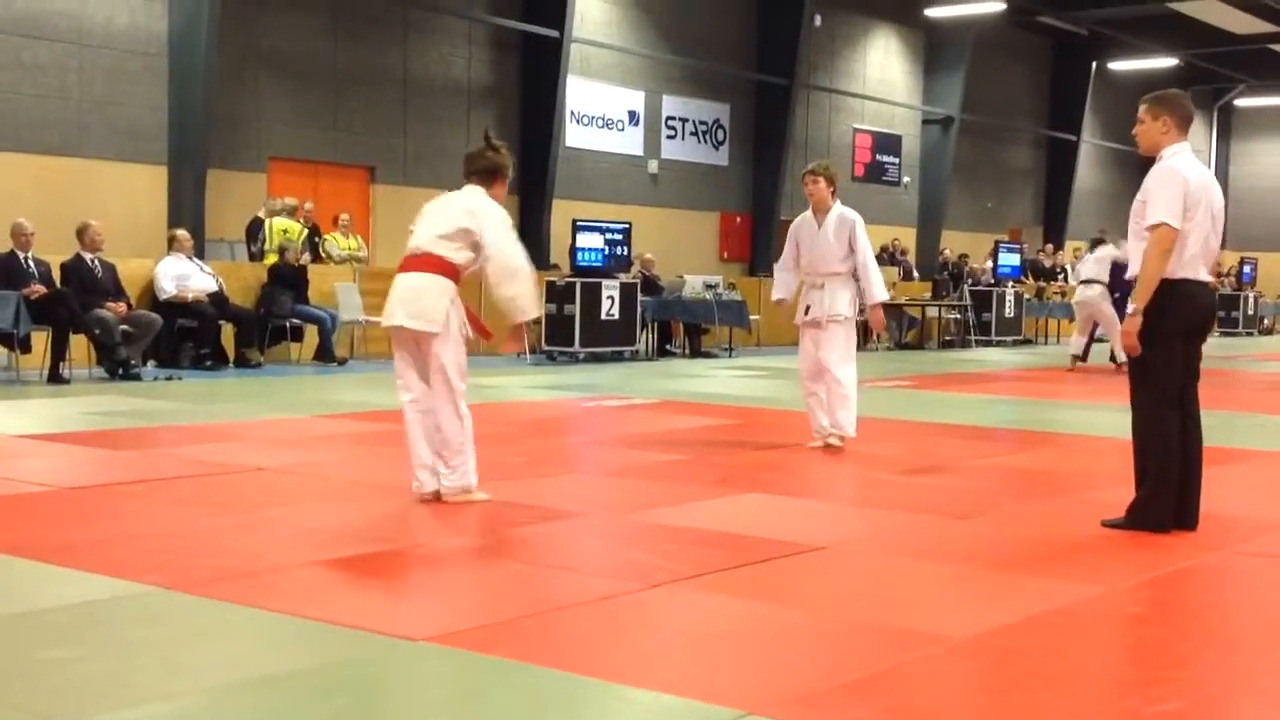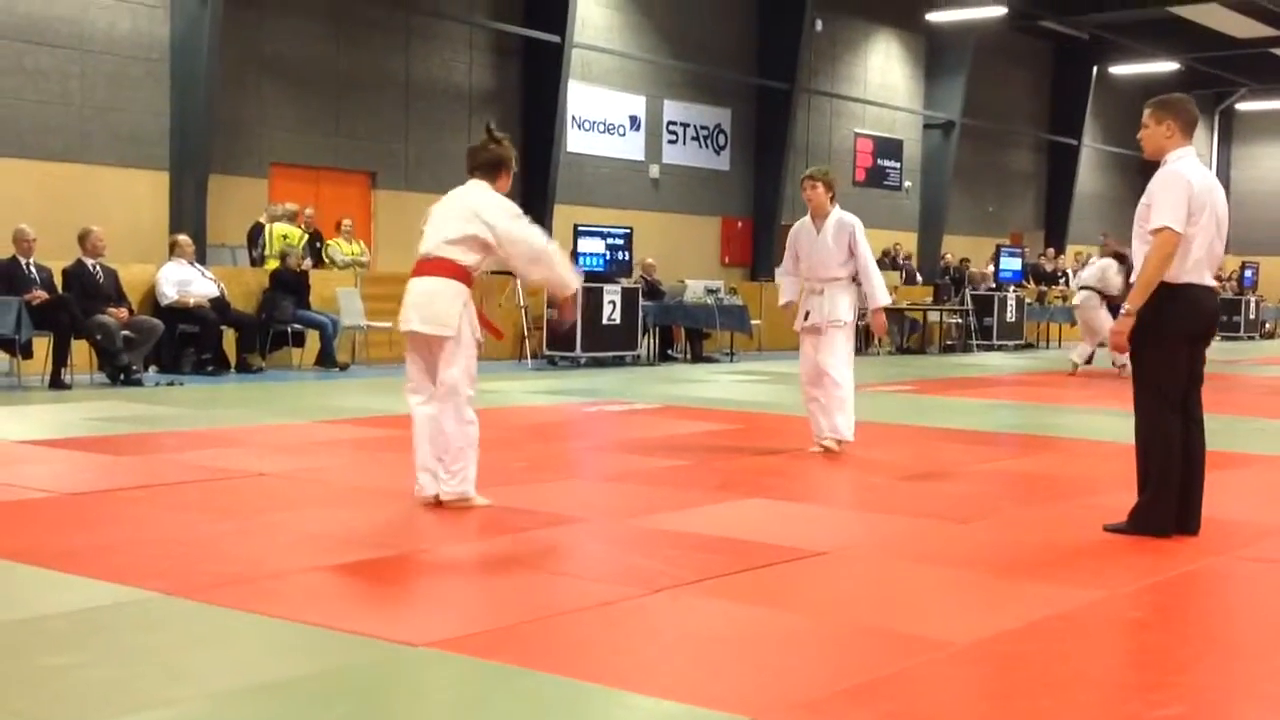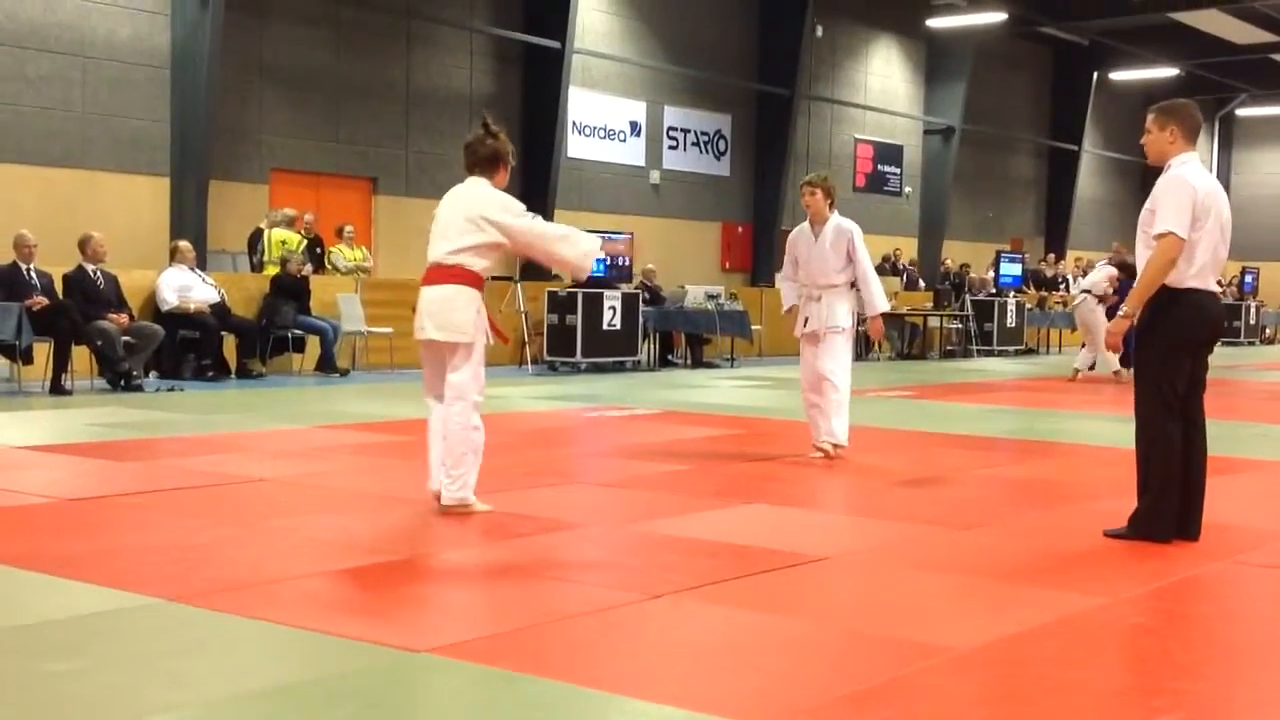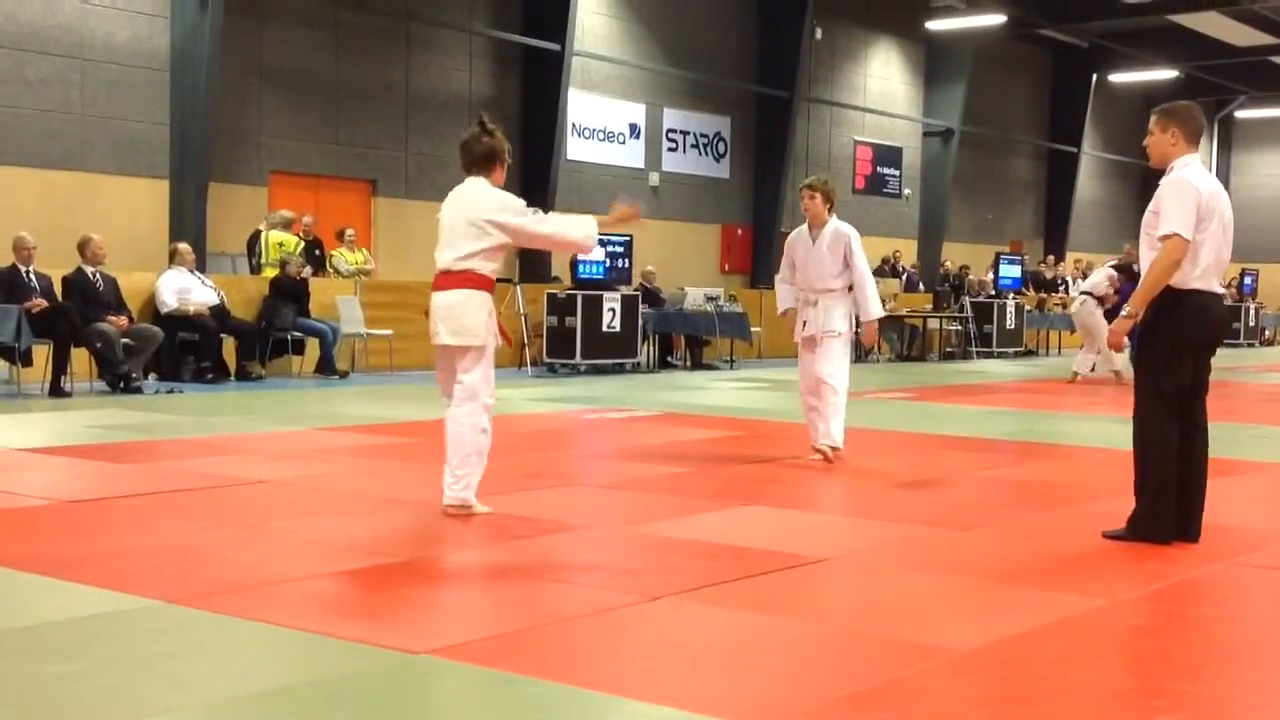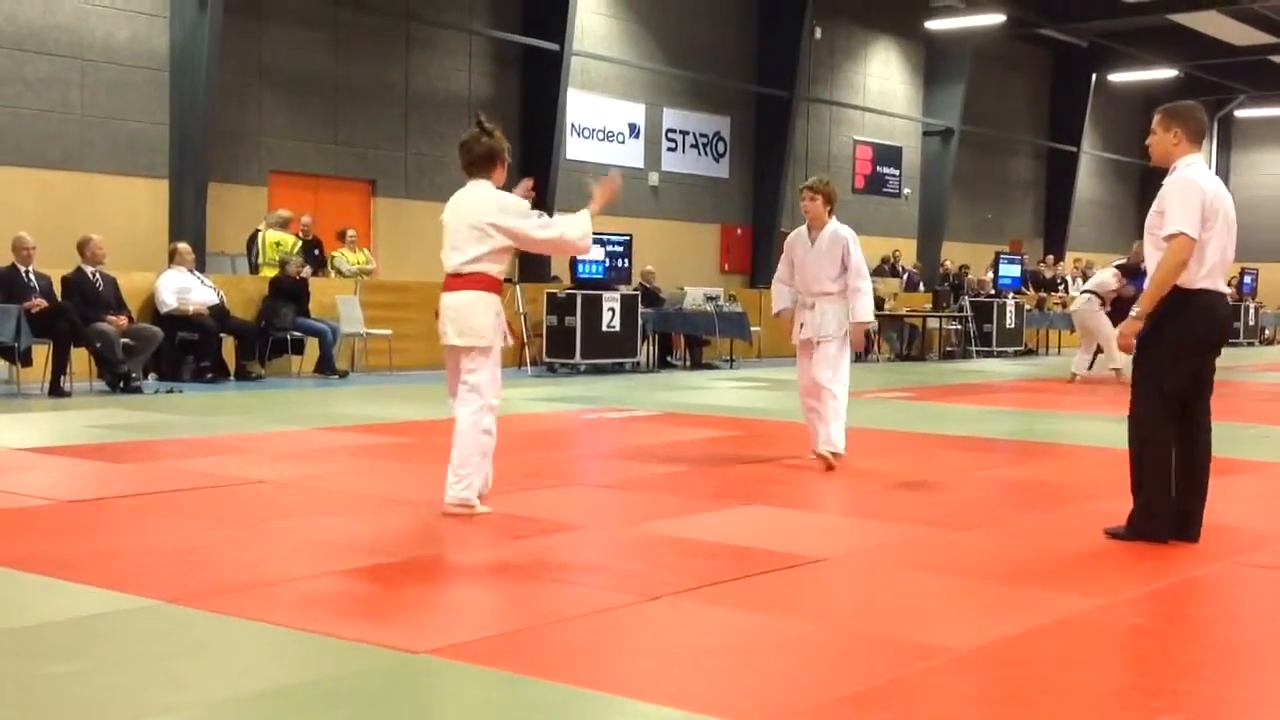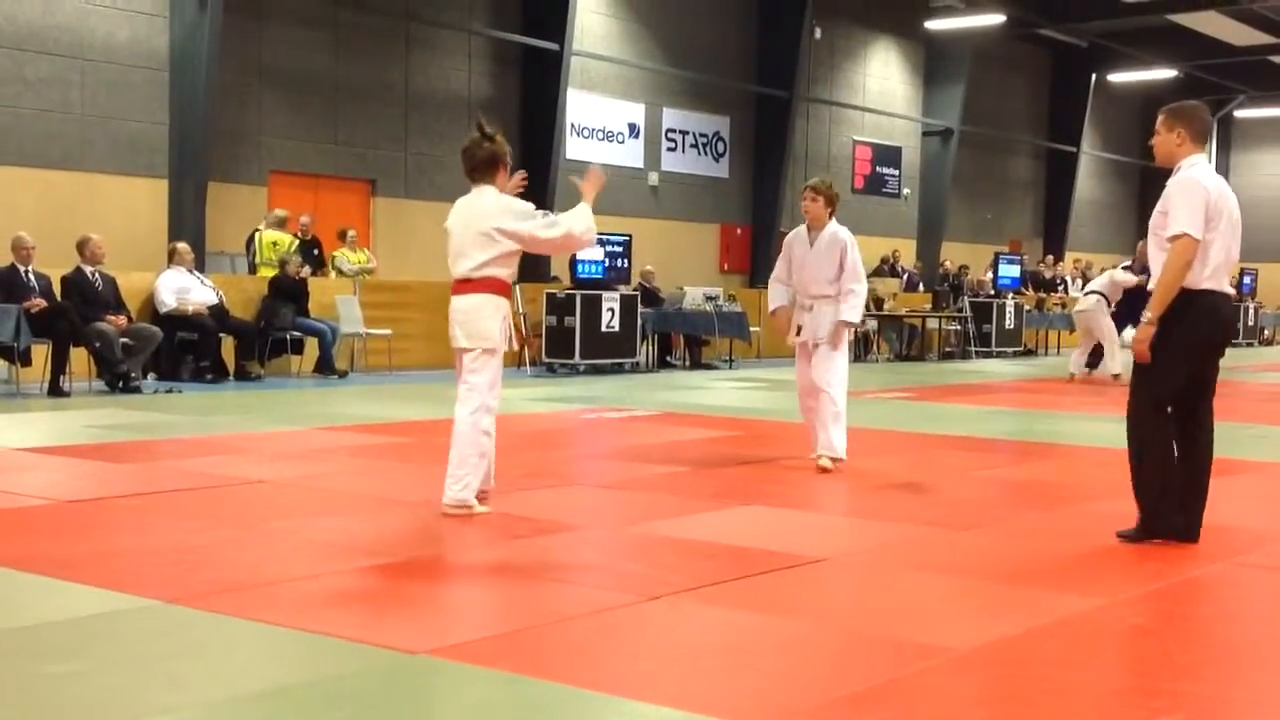
dt=0.1s
person 1, frame 1
left shoulder: (1168, 171)
right shoulder: (1205, 176)
left elbow: (1162, 244)
right elbow: (1204, 252)
left wrist: (1135, 310)
left hip: (1168, 297)
right hip: (1197, 296)
left knee: (1155, 405)
right knee: (1181, 404)
left ankle: (1153, 510)
right ankle: (1181, 509)
person 1, frame 2
left shoulder: (1173, 175)
right shoulder: (1209, 180)
left elbow: (1164, 248)
left wrist: (1128, 311)
left hip: (1170, 302)
right hip: (1201, 300)
left knee: (1157, 409)
right knee: (1185, 408)
left ankle: (1155, 514)
right ankle: (1183, 514)
person 1, frame 3
left shoulder: (1177, 180)
right shoulder: (1211, 185)
left elbow: (1168, 254)
left wrist: (1126, 313)
left hip: (1175, 307)
right hip: (1205, 306)
left knee: (1157, 415)
right knee: (1186, 414)
left ankle: (1154, 519)
right ankle: (1183, 520)
person 1, frame 4
left shoulder: (1180, 181)
right shoulder: (1213, 187)
left elbow: (1172, 255)
left wrist: (1129, 312)
left hip: (1178, 308)
right hip: (1208, 307)
left knee: (1156, 415)
right knee: (1189, 415)
left ankle: (1153, 520)
right ankle: (1183, 521)
person 1, frame 5
left shoulder: (1183, 181)
right shoulder: (1216, 186)
left elbow: (1179, 255)
left wrist: (1138, 314)
left hip: (1184, 308)
right hip: (1212, 308)
left knee: (1150, 412)
right knee: (1191, 415)
left ankle: (1151, 518)
right ankle: (1184, 520)
person 1, frame 6
left shoulder: (1187, 182)
right shoulder: (1220, 186)
left elbow: (1183, 256)
left wrist: (1149, 318)
left hip: (1189, 309)
right hip: (1216, 308)
left knee: (1147, 411)
right knee: (1193, 415)
left ankle: (1159, 517)
right ankle: (1183, 520)
person 2, frame 1
left shoulder: (440, 203)
right shoulder: (488, 212)
right elbow: (509, 266)
right wrist: (521, 317)
left hip: (404, 291)
right hip: (433, 295)
left knee: (416, 391)
right knee: (448, 393)
left ankle: (429, 479)
right ankle: (458, 483)
person 2, frame 2
left shoulder: (451, 200)
right shoulder: (496, 205)
right elbow: (535, 251)
right wrist: (569, 289)
left hip: (418, 292)
right hip: (448, 296)
left knee: (424, 394)
right knee: (455, 396)
left ankle: (430, 484)
right ankle: (456, 487)
person 2, frame 3
left shoulder: (454, 197)
right shoulder: (495, 203)
right elbow: (548, 240)
right wrist: (598, 247)
left hip: (431, 296)
right hip: (459, 300)
left knee: (441, 399)
right knee: (462, 400)
left ankle: (444, 484)
right ankle: (456, 494)
person 2, frame 4
left shoulder: (456, 199)
right shoulder: (497, 203)
right elbow: (555, 230)
right wrist: (605, 221)
left hip: (444, 299)
right hip: (470, 303)
left knee: (458, 399)
right knee: (473, 402)
left ankle: (457, 486)
right ankle: (459, 495)
person 2, frame 5
left shoulder: (457, 202)
right shoulder: (502, 206)
right elbow: (560, 236)
right wrist: (595, 204)
left hip: (454, 300)
right hip: (479, 304)
left knee: (468, 399)
right knee: (479, 402)
left ankle: (469, 483)
right ankle: (461, 494)
person 2, frame 6
left shoulder: (461, 208)
right shoulder: (509, 211)
right elbow: (570, 233)
right wrist: (588, 198)
left hip: (464, 304)
right hip: (487, 307)
left knee: (473, 400)
right knee: (477, 403)
left ankle: (477, 483)
right ankle: (459, 495)
person 3, frame 1
left shoulder: (849, 219)
right shoulder: (799, 224)
left elbow: (865, 262)
right elbow: (787, 267)
left wrist: (875, 304)
right wrist: (784, 299)
left hip: (839, 297)
right hip: (810, 298)
left knee: (836, 364)
right knee: (810, 369)
left ankle: (838, 430)
right ankle: (822, 431)
person 3, frame 2
left shoulder: (848, 224)
right shoulder: (798, 229)
left elbow: (867, 266)
right elbow: (789, 272)
left wrist: (877, 308)
right wrist: (791, 302)
left hip: (838, 302)
right hip: (810, 304)
left knee: (834, 368)
right knee: (810, 375)
left ankle: (836, 434)
right ankle: (822, 435)
person 3, frame 3
left shoulder: (847, 230)
right shoulder: (797, 235)
left elbow: (865, 273)
right elbow: (788, 277)
left wrist: (875, 314)
right wrist: (794, 307)
left hip: (837, 308)
right hip: (809, 309)
left knee: (831, 373)
right knee: (810, 381)
left ankle: (833, 438)
right ankle: (823, 440)
person 3, frame 4
left shoulder: (844, 234)
right shoulder: (795, 238)
left elbow: (862, 278)
right elbow: (785, 280)
left wrist: (869, 319)
right wrist: (790, 310)
left hip: (834, 312)
right hip: (807, 313)
left knee: (829, 376)
right knee: (809, 384)
left ankle: (830, 441)
right ankle: (821, 442)
person 3, frame 5
left shoulder: (844, 236)
right shoulder: (794, 239)
left elbow: (860, 282)
right elbow: (782, 280)
left wrist: (859, 322)
right wrist: (784, 310)
left hip: (834, 315)
right hip: (805, 316)
left knee: (829, 381)
right knee: (808, 386)
left ankle: (830, 447)
right ankle: (822, 443)
person 3, frame 6
left shoulder: (842, 239)
right shoulder: (793, 239)
left elbow: (855, 285)
right elbow: (779, 280)
left wrist: (844, 322)
right wrist: (780, 309)
left hip: (831, 317)
right hip: (803, 317)
left knee: (828, 384)
right knee: (806, 387)
left ankle: (830, 452)
right ankle: (822, 445)
